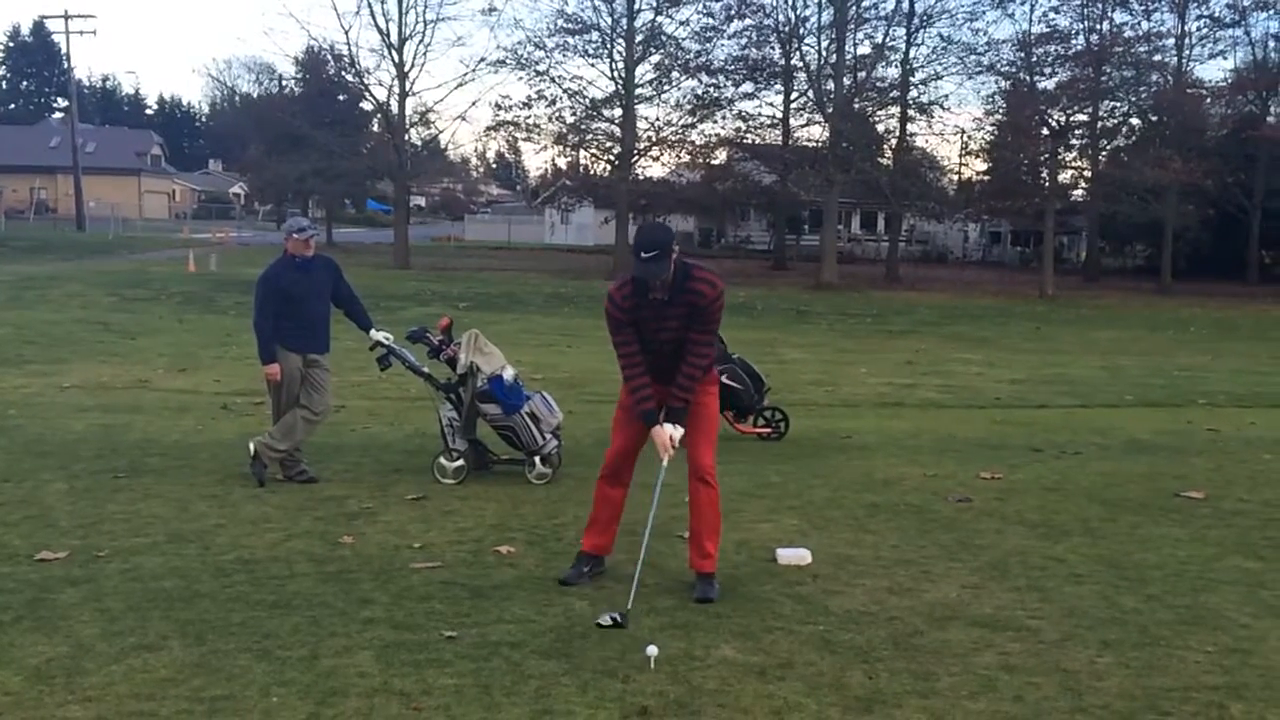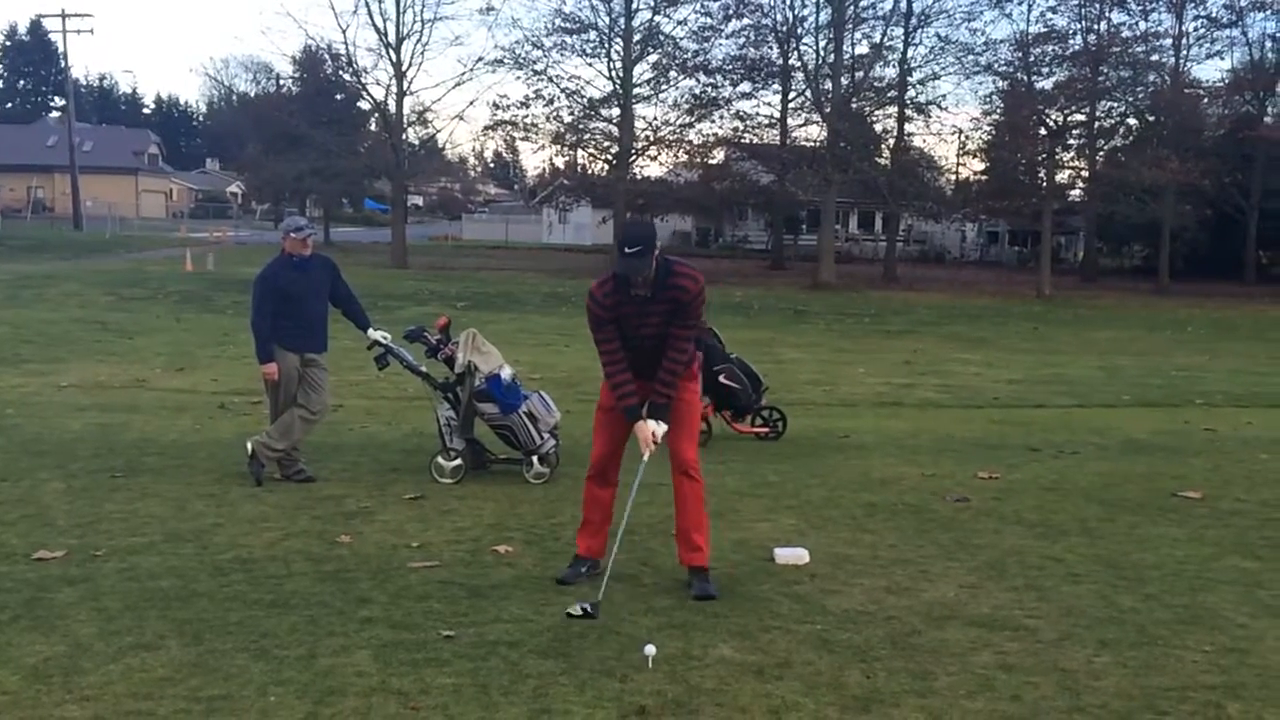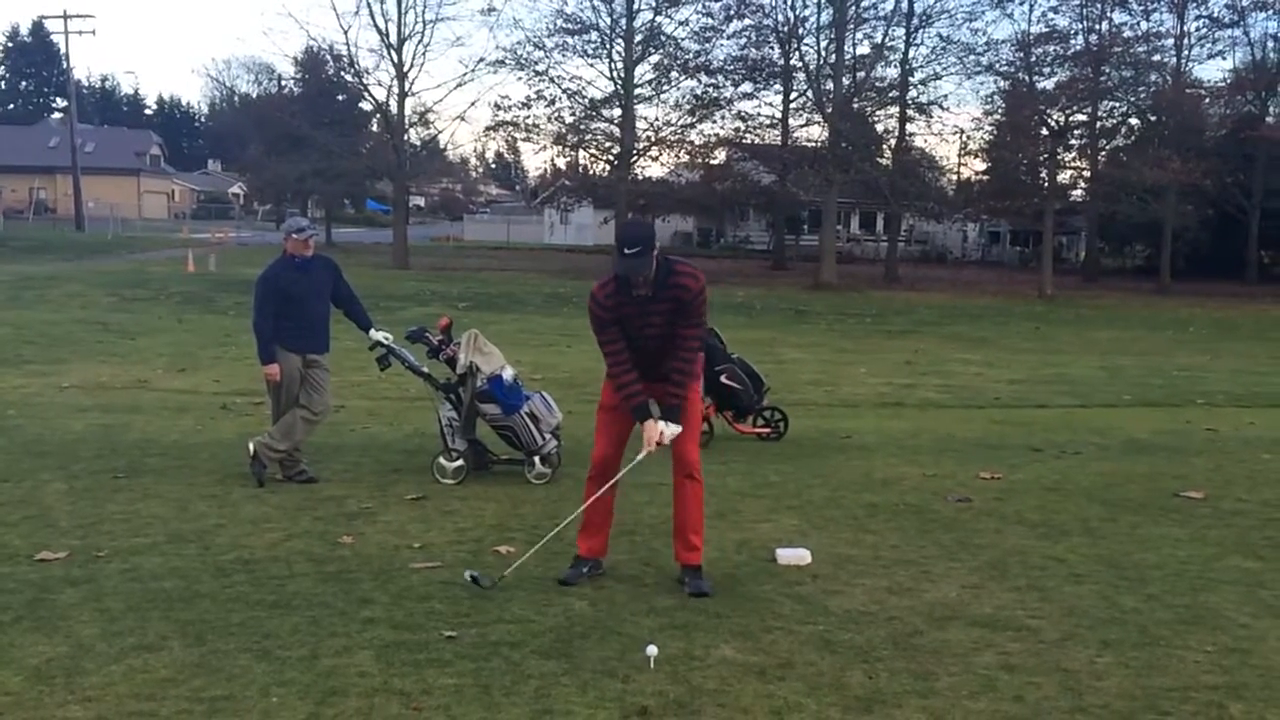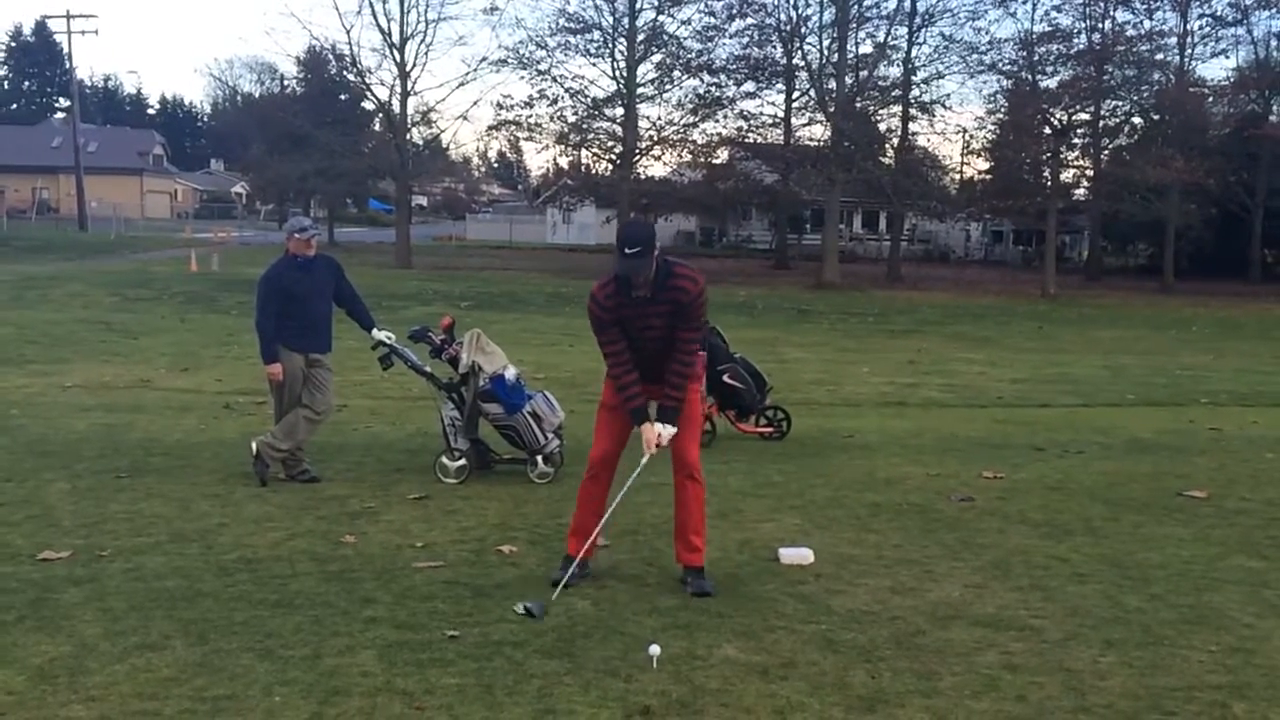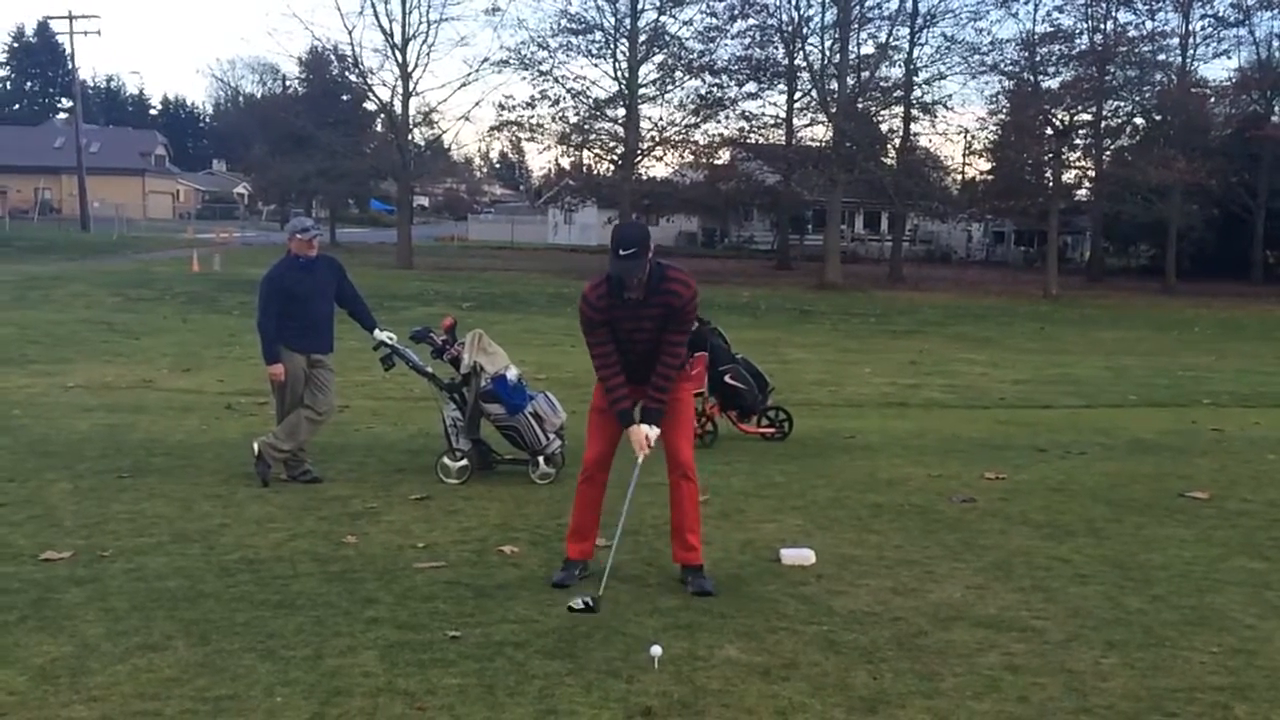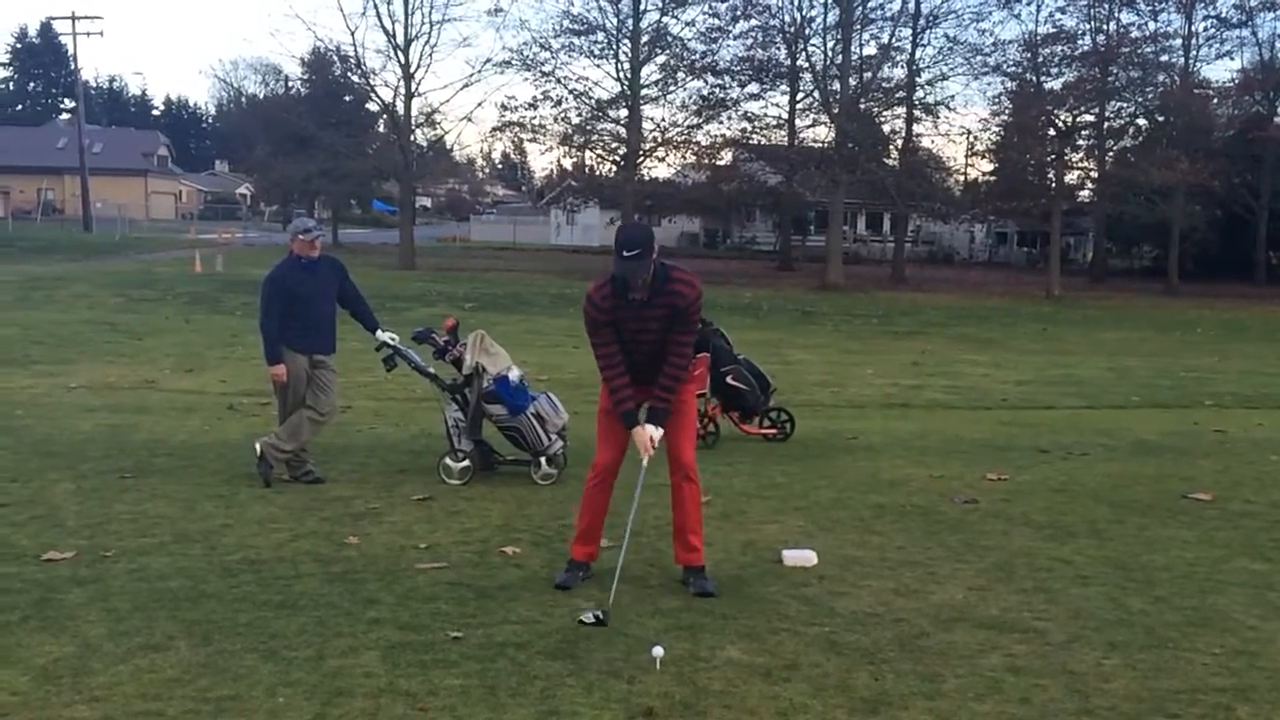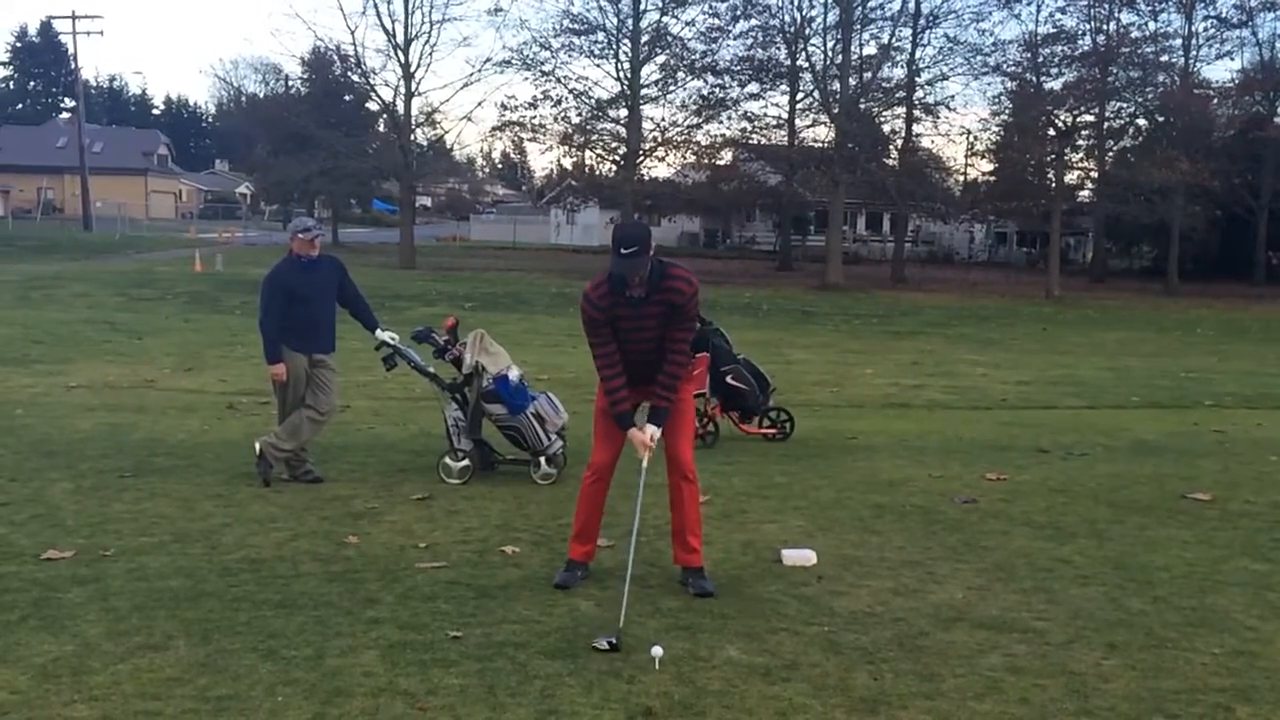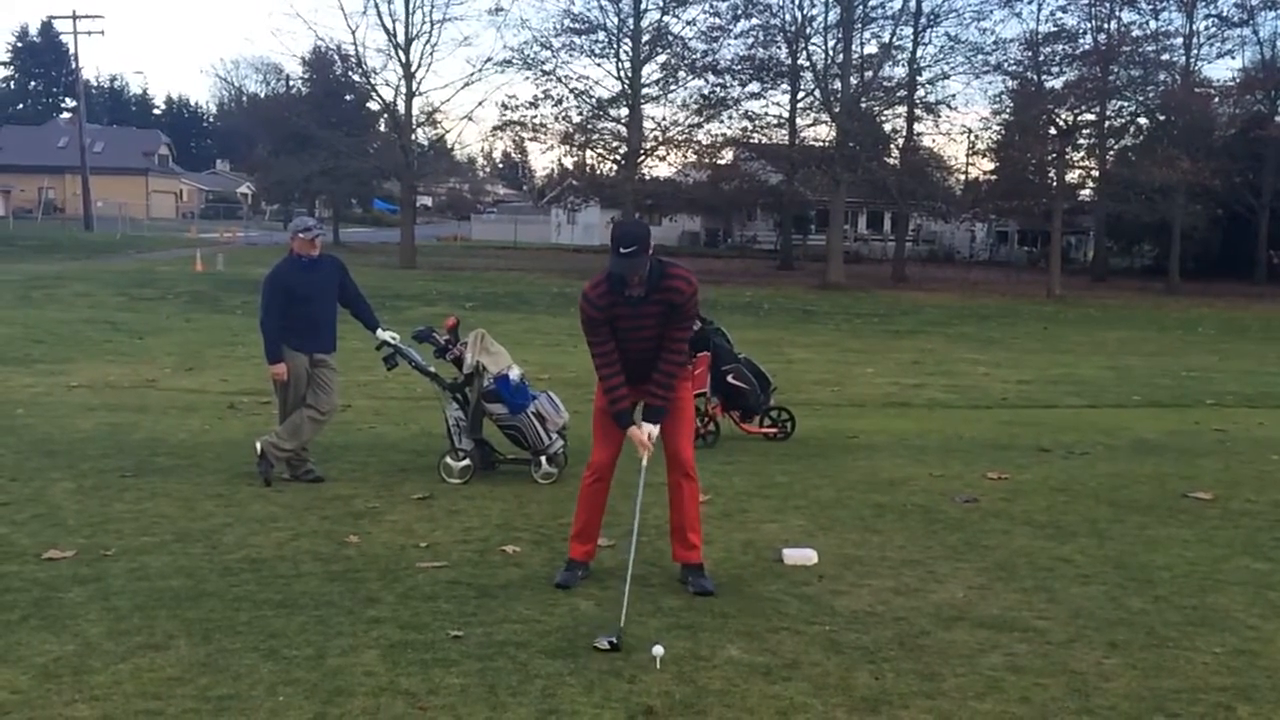
dt=0.2s
person 1, frame 1
left shoulder: (707, 289)
right shoulder: (620, 297)
left elbow: (698, 356)
right elbow: (631, 364)
left wrist: (675, 417)
right wrist: (653, 423)
left hip: (696, 381)
right hip: (644, 381)
left knee: (702, 468)
right knee: (616, 462)
left ankle: (705, 571)
right ankle: (592, 554)
person 1, frame 2
left shoulder: (688, 284)
right shoulder: (601, 294)
left elbow: (679, 351)
right elbow: (613, 361)
left wrist: (659, 413)
right wrist: (636, 418)
left hip: (676, 377)
right hip: (624, 378)
left knee: (685, 462)
right knee: (601, 461)
left ankle: (697, 566)
right ankle: (588, 555)
person 1, frame 3
left shoulder: (689, 283)
right shoulder: (603, 296)
left elbow: (687, 352)
right elbow: (618, 361)
left wrist: (672, 415)
right wrist: (643, 418)
left hip: (678, 378)
right hip: (626, 377)
left knee: (687, 463)
right knee: (603, 460)
left ankle: (691, 564)
right ankle: (590, 555)
person 1, frame 4
left shoulder: (689, 285)
right shoulder: (603, 296)
left elbow: (686, 353)
right elbow: (618, 363)
left wrist: (668, 417)
right wrist: (641, 420)
left hip: (679, 378)
right hip: (625, 380)
left knee: (688, 464)
right knee: (600, 460)
left ankle: (693, 565)
right ankle: (577, 555)
person 1, frame 5
left shoulder: (681, 290)
right shoulder: (594, 298)
left elbow: (672, 357)
right elbow: (606, 364)
left wrist: (651, 418)
right wrist: (628, 422)
left hip: (670, 380)
right hip: (617, 381)
left knee: (682, 463)
right knee: (594, 462)
left ankle: (691, 564)
right ankle: (577, 557)
person 1, frame 6
left shoulder: (686, 290)
right shoulder: (599, 298)
left elbow: (678, 359)
right elbow: (610, 364)
left wrist: (657, 418)
right wrist: (632, 423)
left hip: (673, 382)
right hip: (622, 382)
left knee: (684, 465)
right knee: (604, 465)
left ankle: (693, 565)
right ankle: (581, 559)
person 1, frame 7
left shoulder: (682, 286)
right shoulder: (596, 297)
left elbow: (677, 355)
right elbow: (607, 364)
left wrist: (657, 417)
right wrist: (626, 424)
left hip: (671, 380)
right hip: (620, 381)
left knee: (682, 466)
right knee: (600, 464)
left ankle: (691, 566)
right ankle: (578, 558)
person 1, frame 8
left shoulder: (682, 285)
right shoulder: (595, 296)
left elbow: (674, 353)
right elbow: (606, 363)
left wrist: (654, 414)
right wrist: (628, 423)
left hip: (670, 378)
right hip: (618, 381)
left knee: (682, 462)
right knee: (600, 463)
left ankle: (691, 563)
right ankle: (578, 558)
person 2, frame 1
left shoulder: (327, 267)
right shoulder: (274, 275)
left elbow: (348, 300)
right elbow: (262, 320)
left wrist: (370, 330)
right wrist: (268, 360)
left hip: (316, 353)
right hip: (285, 352)
left knee: (317, 407)
right knee: (287, 411)
left ankle: (264, 449)
right ankle: (292, 466)
person 2, frame 2
left shoulder: (325, 267)
right shoulder: (271, 274)
left elbow: (346, 300)
right elbow: (260, 320)
left wrist: (368, 329)
right wrist: (266, 360)
left hip: (314, 352)
right hip: (282, 352)
left knee: (315, 406)
right knee: (284, 411)
left ankle: (261, 449)
right ankle: (289, 465)
person 2, frame 3
left shoulder: (326, 267)
right shoulder: (273, 275)
left elbow: (348, 300)
right elbow: (262, 321)
left wrist: (370, 330)
right wrist: (267, 360)
left hip: (316, 353)
right hip: (284, 353)
left knee: (317, 406)
right knee: (286, 412)
left ankle: (263, 449)
right ankle: (291, 466)
person 2, frame 4
left shoulder: (329, 267)
right shoulder: (275, 275)
left elbow: (350, 300)
right elbow: (264, 320)
left wrist: (372, 329)
right wrist: (270, 360)
left hip: (318, 353)
right hip: (287, 352)
left knee: (319, 406)
right knee: (289, 411)
left ankle: (266, 449)
right ankle: (294, 465)
person 2, frame 5
left shoulder: (331, 267)
right shoulder: (277, 275)
left elbow: (352, 300)
right elbow: (266, 321)
left wrist: (374, 329)
right wrist: (272, 361)
left hip: (319, 354)
right hip: (289, 353)
left knee: (321, 407)
right knee: (291, 411)
left ankle: (268, 449)
right ankle: (296, 465)
person 2, frame 6
left shoulder: (333, 268)
right shoulder: (280, 276)
left elbow: (354, 301)
right elbow: (269, 321)
left wrist: (376, 330)
right wrist: (274, 361)
left hip: (322, 354)
right hip: (291, 353)
left knee: (323, 407)
right knee: (294, 412)
left ankle: (270, 450)
right ankle: (298, 466)
person 2, frame 7
left shoulder: (332, 267)
right shoulder: (279, 275)
left elbow: (354, 300)
right elbow: (268, 321)
left wrist: (376, 329)
right wrist: (274, 360)
left hip: (321, 353)
right hip: (290, 352)
left knee: (323, 406)
right knee: (293, 411)
left ankle: (269, 449)
right ankle: (297, 465)
person 2, frame 8
left shoulder: (333, 267)
right shoulder: (280, 275)
left elbow: (354, 300)
right elbow: (269, 320)
left wrist: (377, 329)
right wrist: (274, 360)
left hip: (322, 353)
right hip: (291, 352)
left knee: (323, 406)
right knee: (293, 411)
left ankle: (270, 449)
right ankle: (298, 465)
